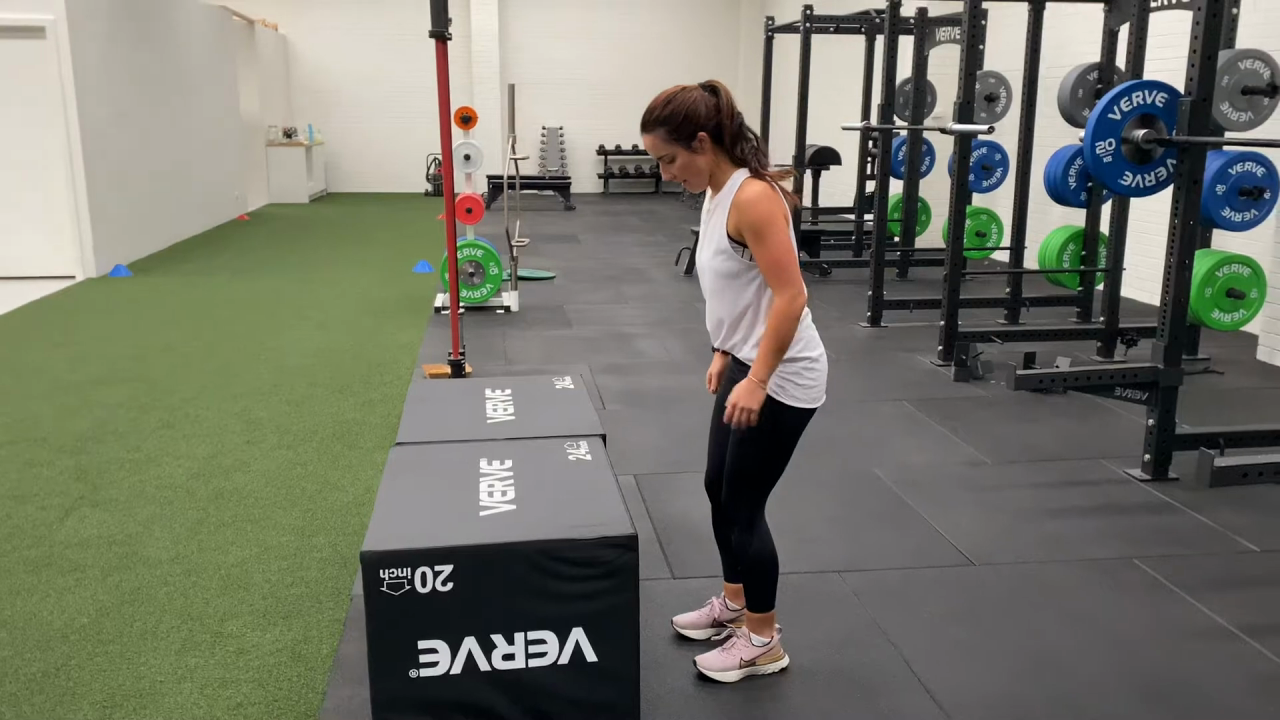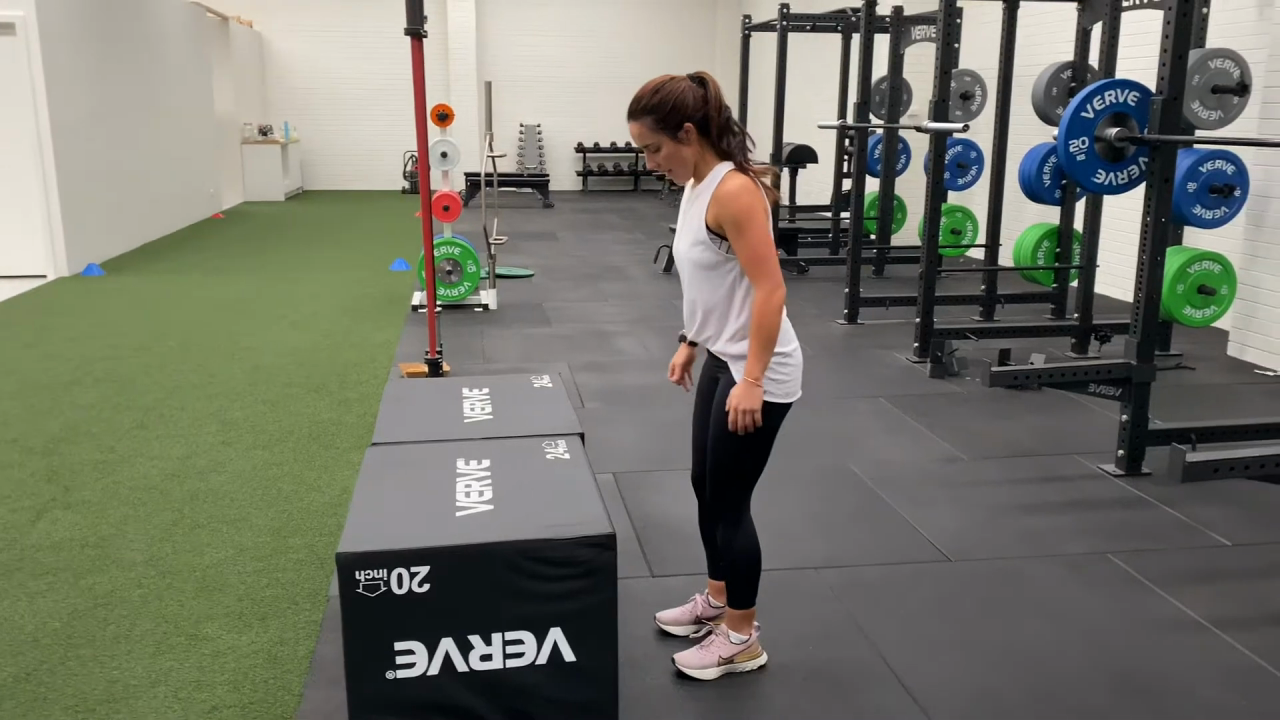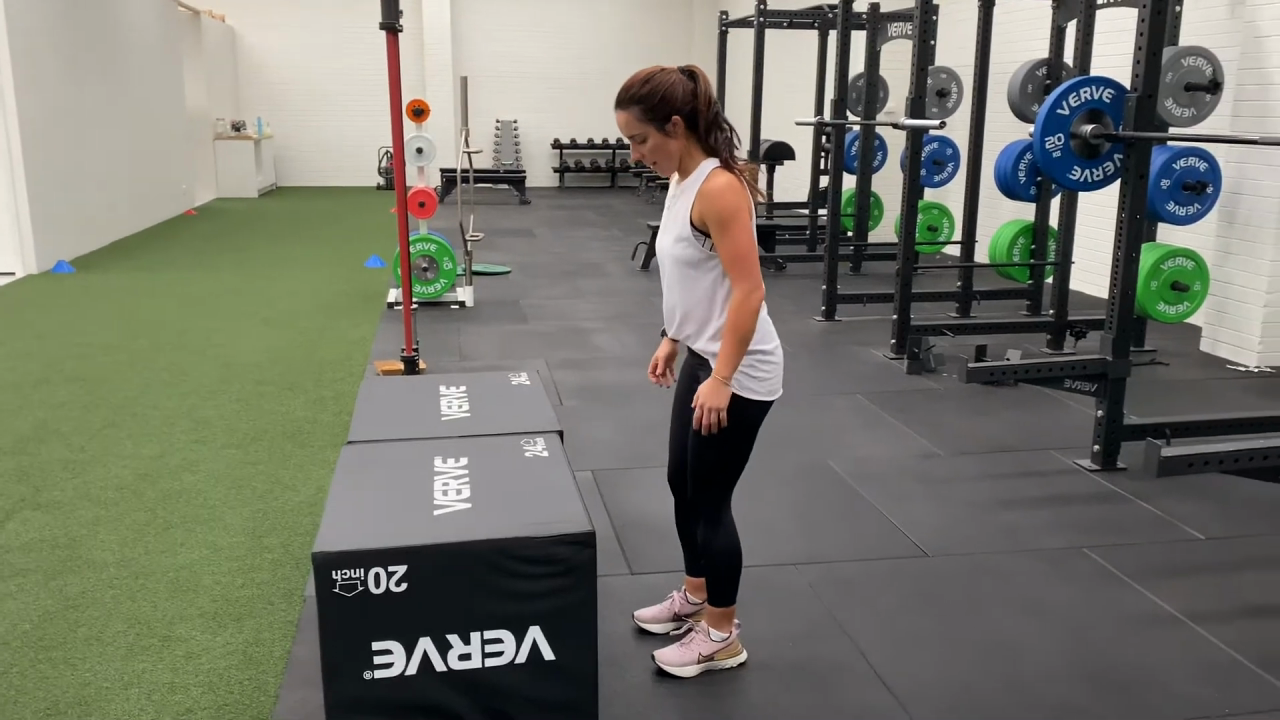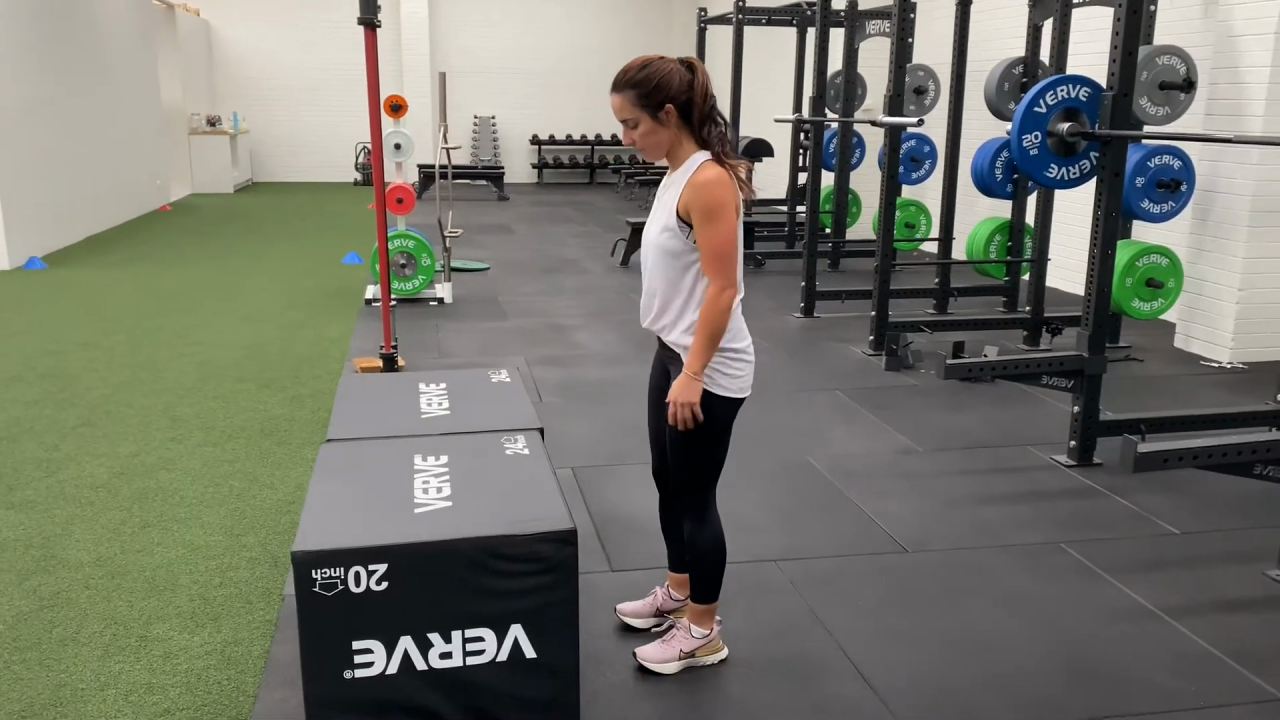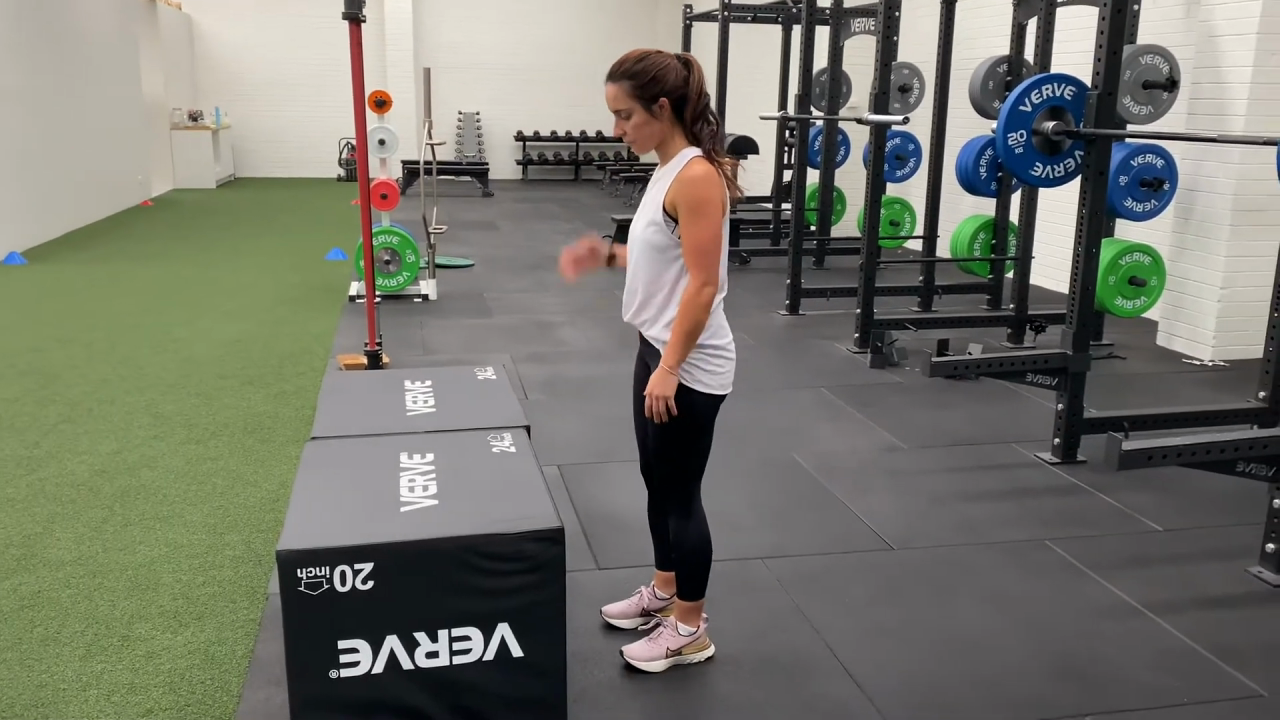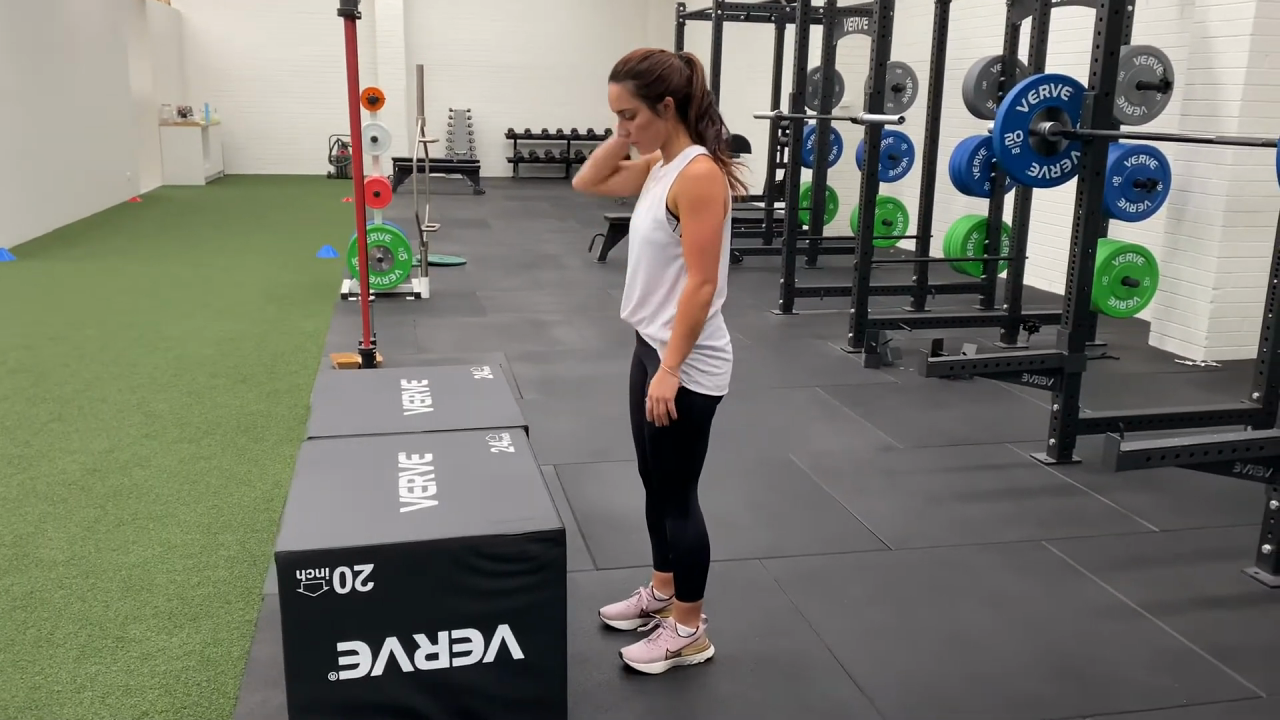
dt=0.5s
person 1, frame 1
left shoulder: (752, 198)
right shoulder: (718, 194)
left elbow: (789, 297)
left wrist: (756, 381)
right wrist: (724, 354)
left hip: (783, 377)
right hip: (748, 364)
left knee: (743, 503)
right knee: (720, 489)
left ankle: (762, 641)
right ankle: (734, 603)
person 1, frame 2
left shoulder: (734, 190)
right shoulder: (697, 187)
left elbow: (769, 290)
left wrist: (752, 382)
right wrist: (690, 343)
left hip: (756, 372)
right hip: (723, 360)
left knee: (729, 500)
right knee: (706, 487)
left ankle: (742, 639)
right ankle: (717, 600)
person 1, frame 3
left shoulder: (718, 188)
right shoulder: (683, 181)
left elbow: (748, 291)
left wrist: (721, 379)
right wrist: (672, 339)
left hip: (736, 372)
right hip: (702, 358)
left knee: (709, 498)
right knee: (682, 485)
left ankle: (721, 636)
right ankle: (695, 596)
person 1, frame 4
left shoulder: (709, 181)
right shoulder: (678, 174)
left elbow: (721, 288)
left wrist: (692, 377)
left hip: (708, 369)
right hip: (675, 353)
left knee: (695, 496)
right knee: (668, 484)
left ankle: (703, 632)
right ankle: (677, 592)
person 1, frame 5
left shoulder: (697, 176)
right shoulder: (668, 169)
left elbow: (701, 284)
left wrist: (669, 370)
right wrist: (609, 254)
left hip: (689, 365)
right hip: (657, 350)
left knee: (679, 493)
right knee: (657, 483)
left ankle: (689, 630)
right ankle: (664, 590)
person 1, frame 6
left shoulder: (700, 174)
right shoulder: (661, 164)
left elbow: (701, 284)
right elbow: (588, 185)
left wrist: (671, 371)
right wrist: (626, 138)
left hip: (687, 364)
right hip: (652, 348)
left knee: (678, 494)
right knee: (655, 485)
left ankle: (689, 631)
right ankle: (662, 591)
